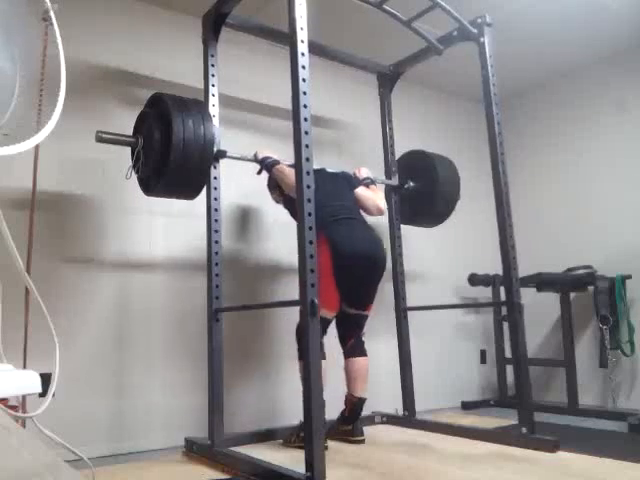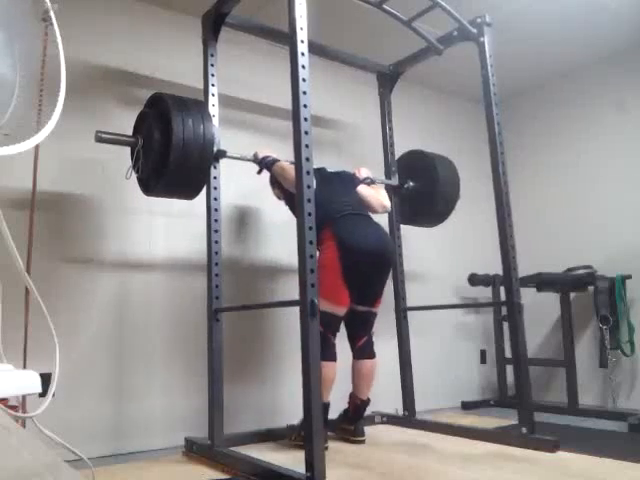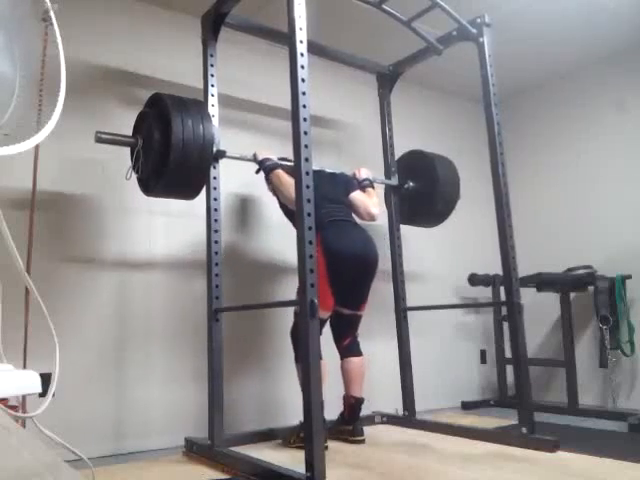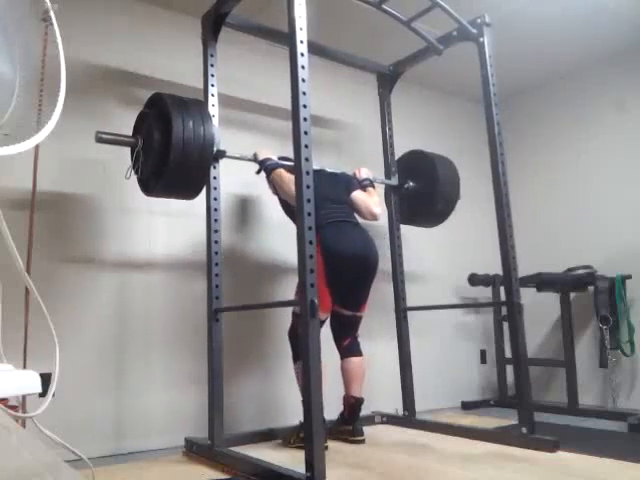
dt=0.4s
person 1, frame 1
left shoulder: (287, 178)
right shoulder: (342, 178)
left elbow: (297, 185)
right elbow: (379, 207)
left wrist: (268, 163)
right wrist: (367, 180)
left hip: (339, 246)
right hip: (373, 246)
right knee: (352, 337)
right ankle: (351, 422)
person 1, frame 2
left shoulder: (288, 179)
right shoulder: (342, 177)
left elbow: (297, 178)
right elbow: (383, 204)
left wrist: (268, 162)
right wrist: (366, 180)
left hip: (346, 243)
right hip: (380, 242)
left knee: (322, 333)
right knee: (361, 336)
right ankle: (353, 421)
person 1, frame 3
left shoulder: (285, 177)
right shoulder: (339, 178)
left elbow: (295, 198)
right elbow: (371, 212)
left wrist: (268, 165)
right wrist: (366, 182)
left hip: (332, 247)
right hip: (365, 248)
left knee: (304, 334)
right knee: (347, 336)
right ankle: (351, 421)
person 1, frame 4
left shoulder: (284, 177)
right shoulder: (340, 178)
left elbow: (295, 193)
right elbow: (374, 211)
left wrist: (268, 163)
right wrist: (366, 182)
left hip: (332, 247)
right hip: (366, 248)
left knee: (302, 335)
right knee: (347, 336)
right ankle: (351, 422)
